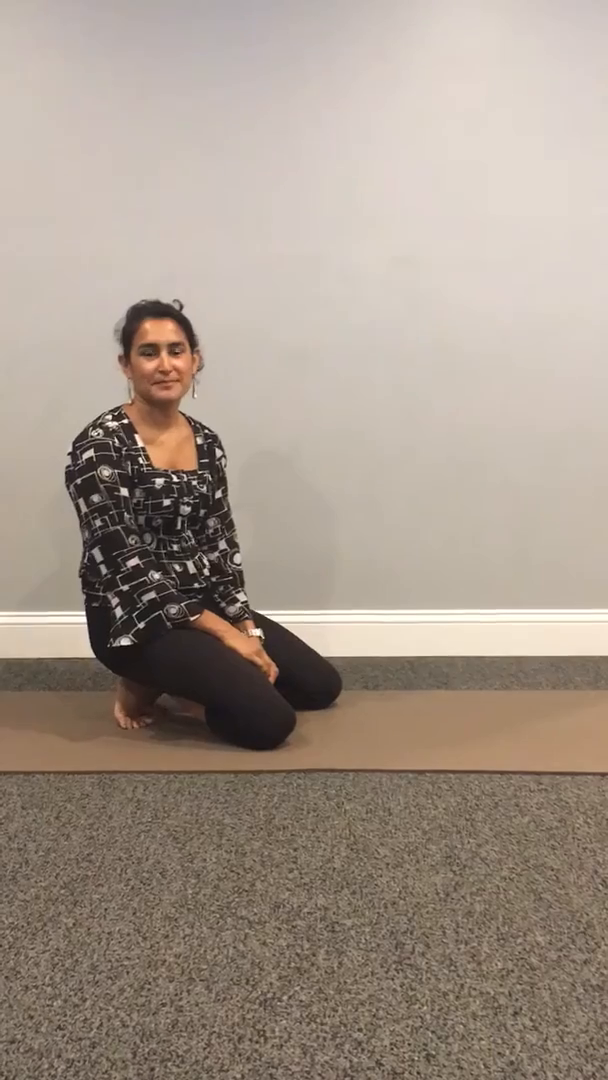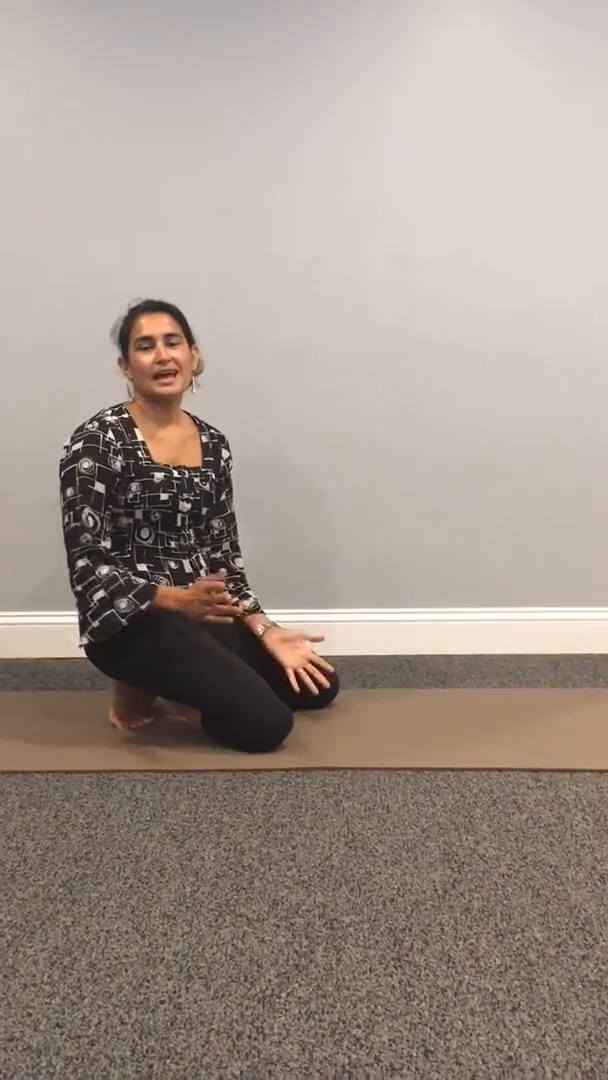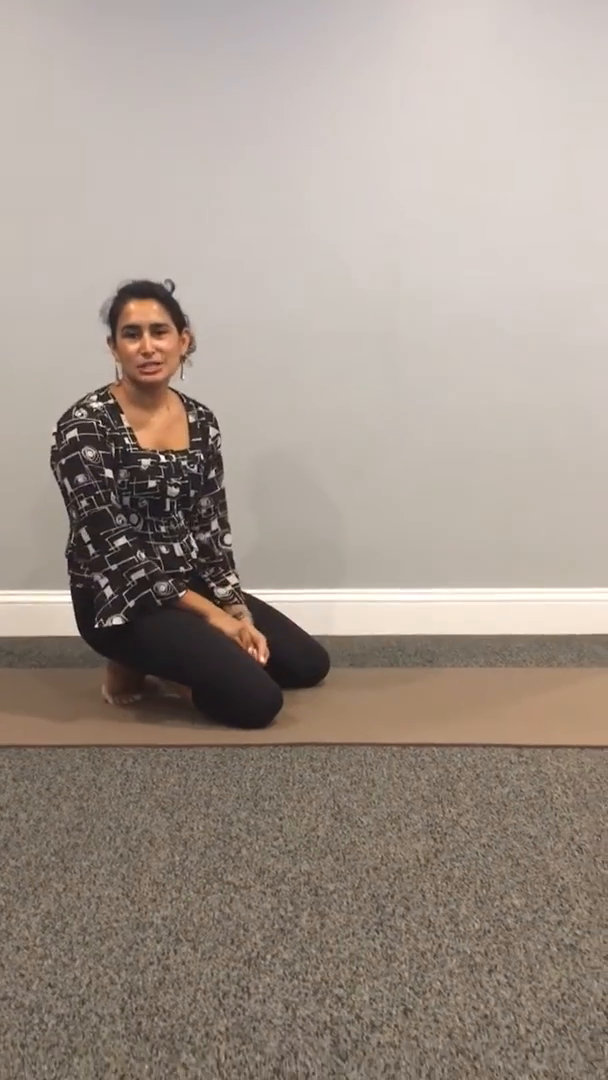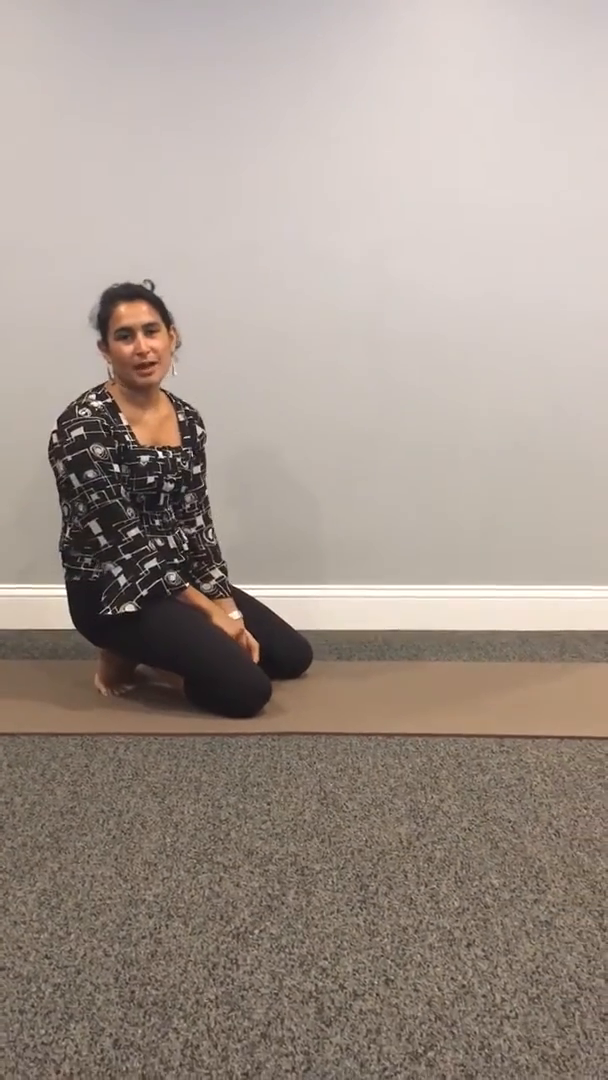
dt=0.7s
person 1, frame 1
left shoulder: (206, 443)
right shoulder: (100, 446)
left elbow: (221, 546)
right elbow: (126, 566)
left wrist: (246, 628)
right wrist: (224, 633)
left hip: (201, 604)
right hip: (133, 619)
left knee: (321, 685)
right knee: (270, 720)
left ankle: (178, 677)
right ankle: (144, 685)
person 1, frame 2
left shoulder: (212, 443)
right shoulder: (96, 441)
left elbow: (222, 550)
right elbow: (86, 563)
left wrist: (263, 628)
right wrist: (177, 598)
left hip: (195, 608)
right hip: (130, 621)
left knee: (318, 686)
right knee: (266, 723)
left ankle: (169, 681)
right ankle: (141, 686)
person 1, frame 3
left shoulder: (201, 422)
right shoulder: (85, 427)
left elbow: (212, 527)
right elbow: (111, 548)
left wrist: (238, 612)
right wrist: (209, 614)
left hip: (190, 583)
right hip: (121, 600)
left knee: (309, 664)
right knee: (258, 700)
left ankle: (165, 659)
right ankle: (135, 665)
person 1, frame 4
left shoulder: (186, 419)
right shoulder: (84, 425)
left elbow: (197, 523)
right elbow: (123, 538)
left wrist: (228, 608)
right wrist: (210, 612)
left hip: (176, 578)
right hip: (111, 592)
left knee: (293, 657)
right knee: (247, 690)
left ankle: (148, 646)
right ankle: (127, 654)
